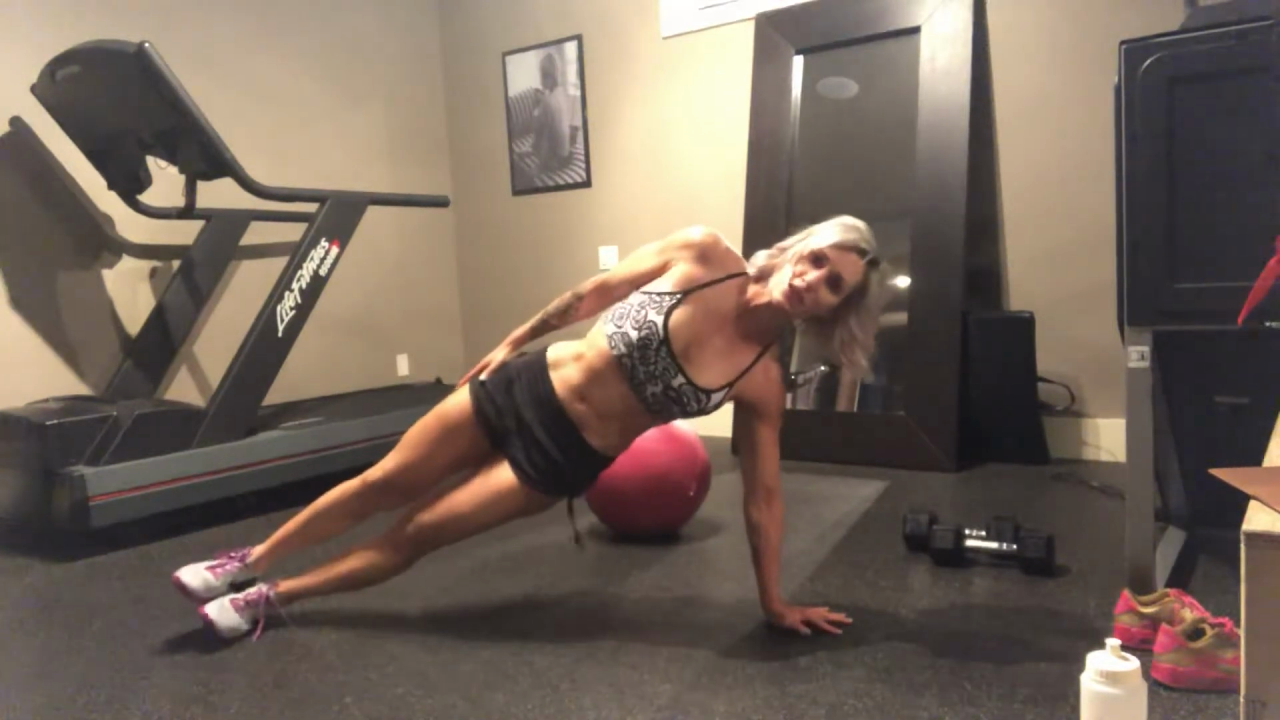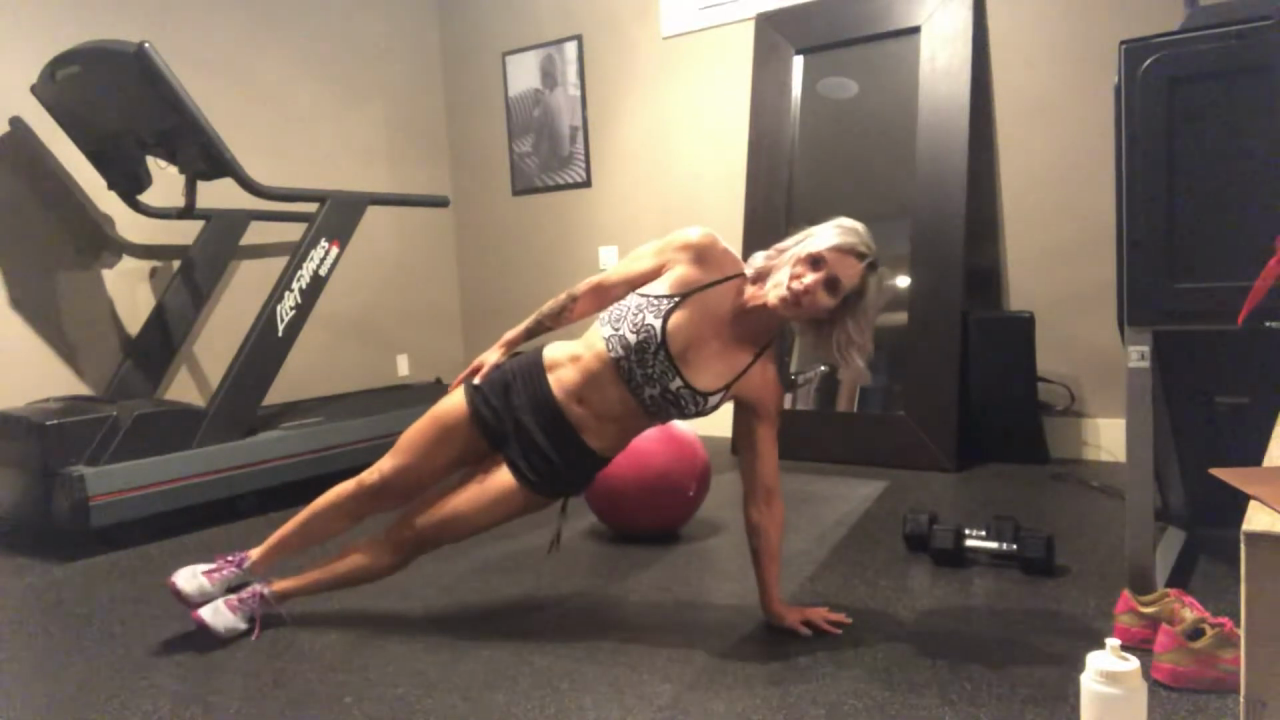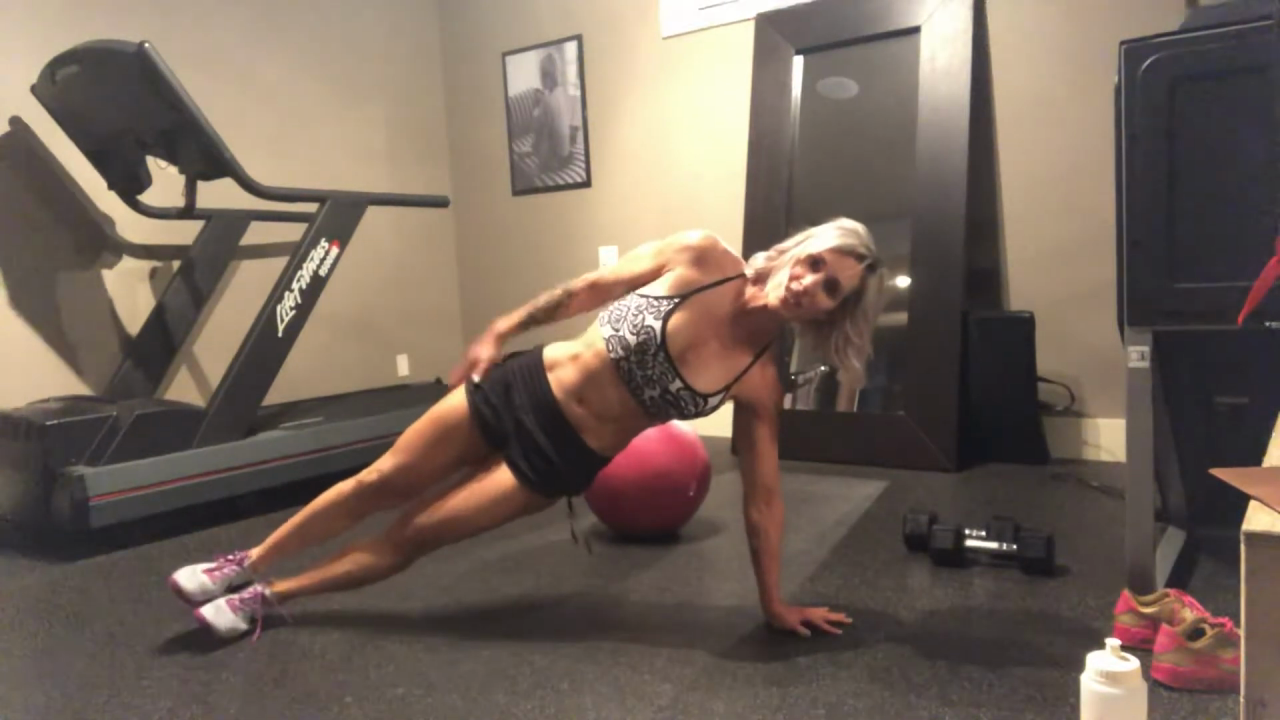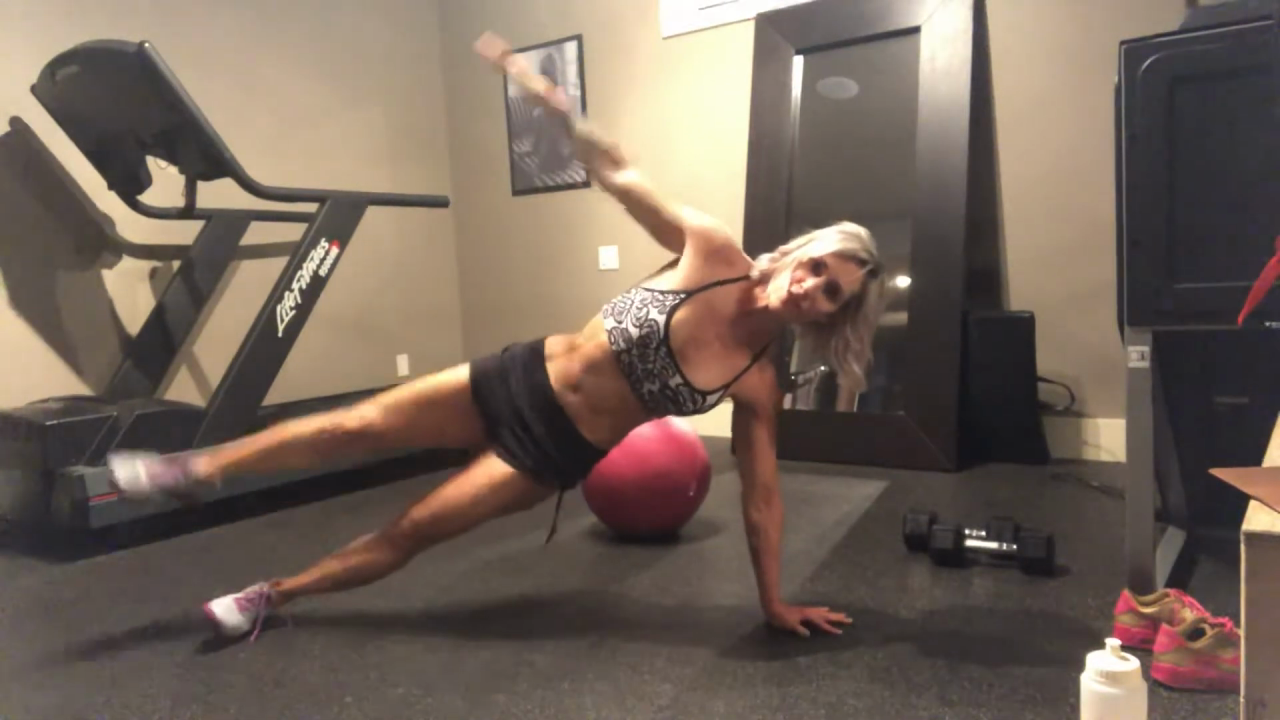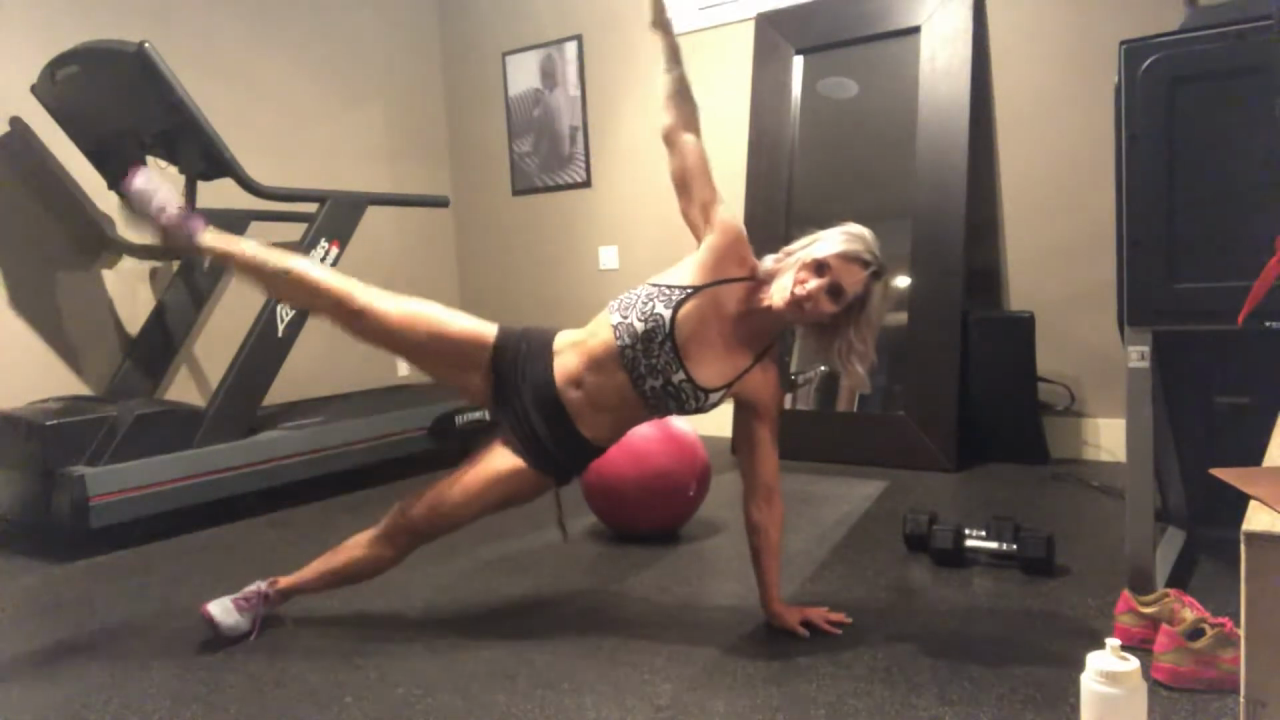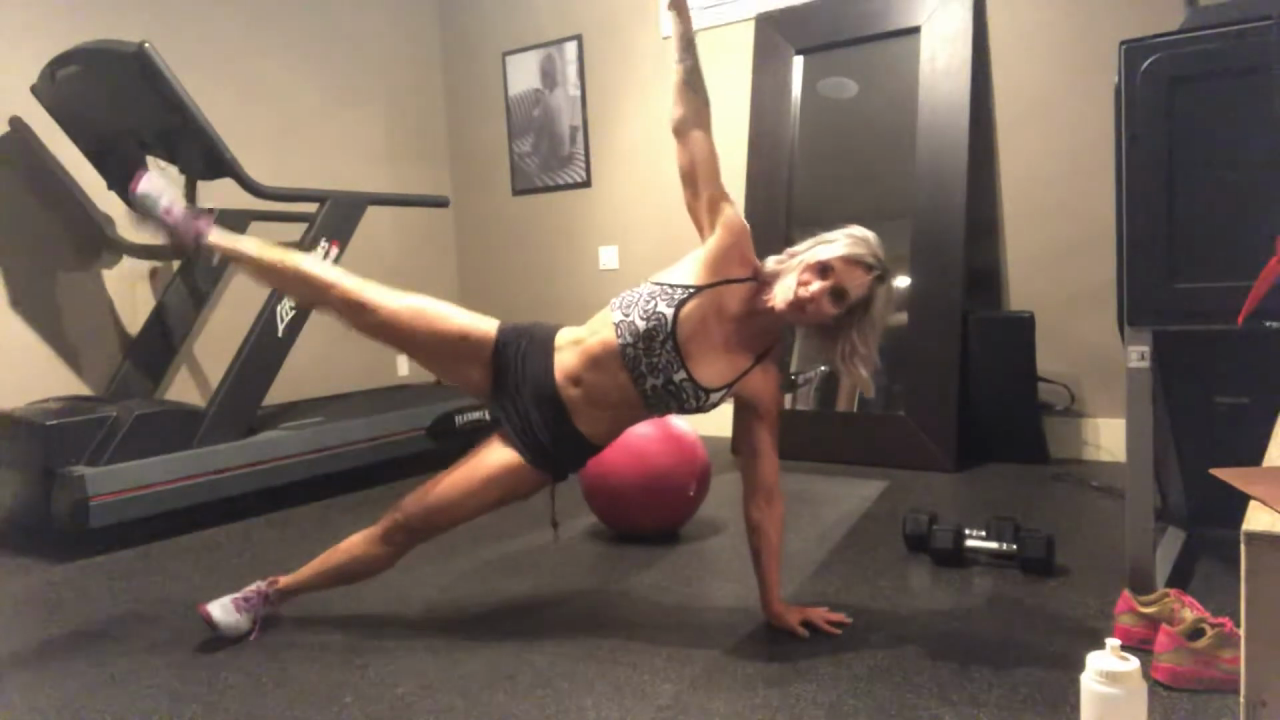
dt=0.4s
person 1, frame 1
left shoulder: (762, 382)
right shoulder: (703, 253)
left elbow: (762, 493)
right elbow: (595, 290)
left wrist: (775, 602)
right wrist: (513, 341)
left hip: (564, 457)
right hip: (525, 386)
left knee: (413, 536)
right knee: (384, 485)
left ankle: (272, 596)
right ankle: (250, 560)
person 1, frame 2
left shoulder: (760, 383)
right shoulder: (701, 255)
left elbow: (763, 494)
right elbow: (592, 293)
left wrist: (775, 603)
right wrist: (507, 342)
left hip: (562, 459)
right hip: (522, 388)
left knee: (411, 535)
right knee: (381, 486)
left ankle: (268, 595)
right ankle: (248, 563)
person 1, frame 3
left shoulder: (759, 384)
right shoulder: (702, 257)
left elbow: (762, 495)
right elbow: (588, 288)
left wrist: (775, 603)
right wrist: (501, 330)
left hip: (563, 459)
right hip: (523, 387)
left knee: (412, 535)
right knee: (381, 483)
left ankle: (271, 595)
right ankle: (249, 562)
person 1, frame 4
left shoulder: (756, 385)
right shoulder: (712, 251)
left elbow: (759, 497)
right elbow: (613, 170)
left wrist: (777, 603)
right wrist: (538, 91)
left hip: (556, 449)
right hip: (521, 378)
left knee: (408, 533)
right knee: (356, 427)
left ankle: (272, 596)
right ankle: (193, 469)
person 1, frame 5
left shoulder: (760, 383)
right shoulder: (726, 250)
left elbow: (762, 494)
right elbow: (680, 132)
left wrist: (775, 603)
left hip: (558, 443)
right hip: (526, 362)
left knee: (409, 526)
right knee: (352, 305)
left ankle: (270, 593)
right ankle: (198, 236)
person 1, frame 6
left shoulder: (760, 384)
right shoulder: (730, 250)
left elbow: (762, 493)
right elbow: (690, 129)
left wrist: (777, 605)
left hip: (555, 440)
right hip: (525, 359)
left knee: (409, 522)
right knee: (354, 299)
left ankle: (271, 591)
right ankle: (206, 235)
